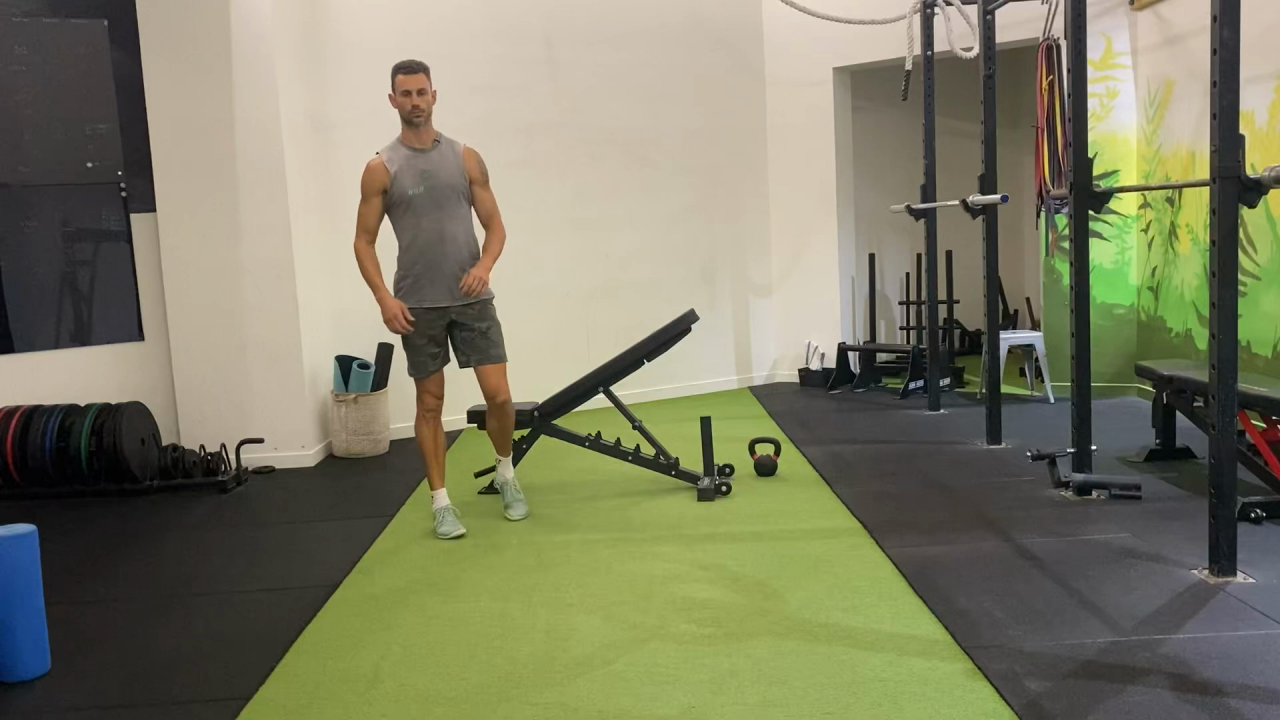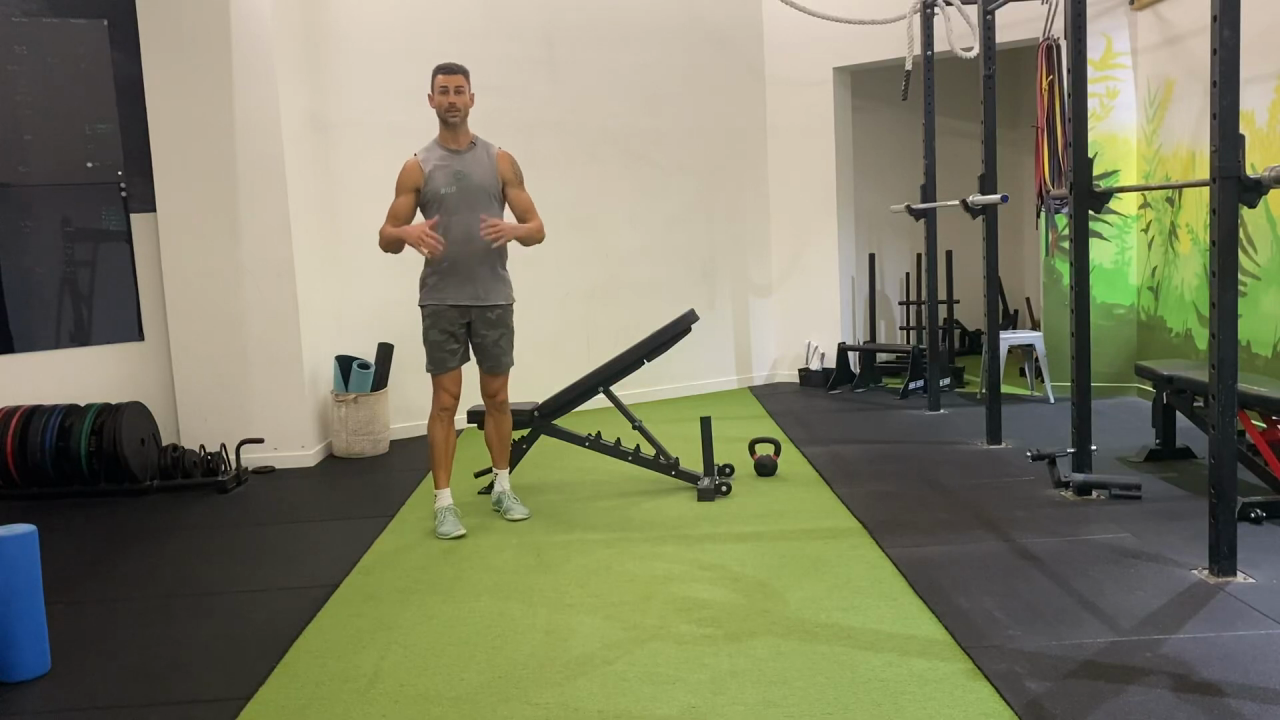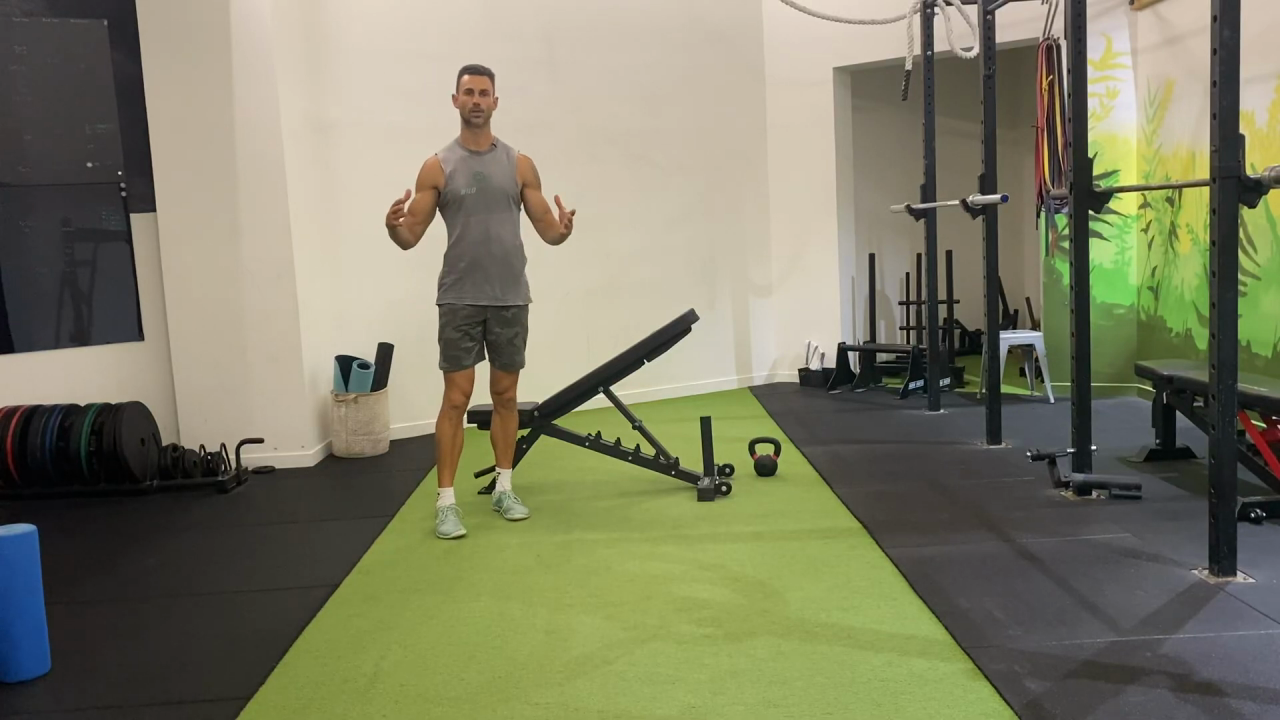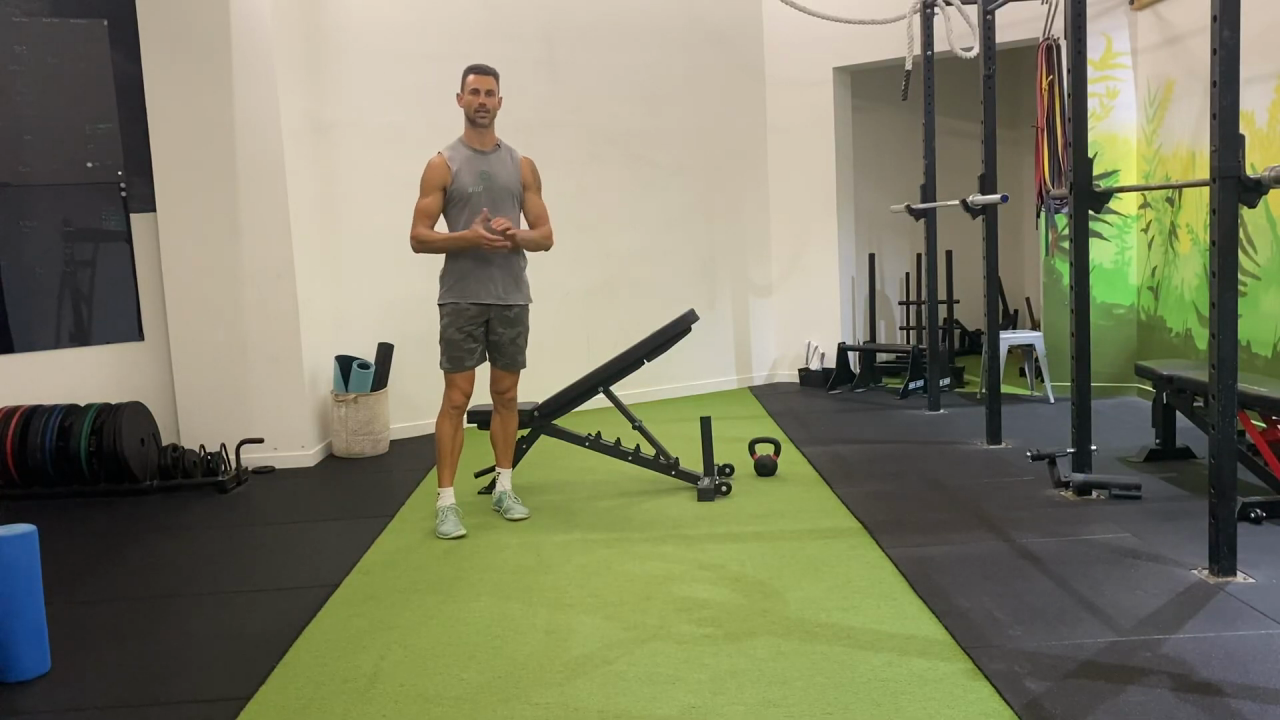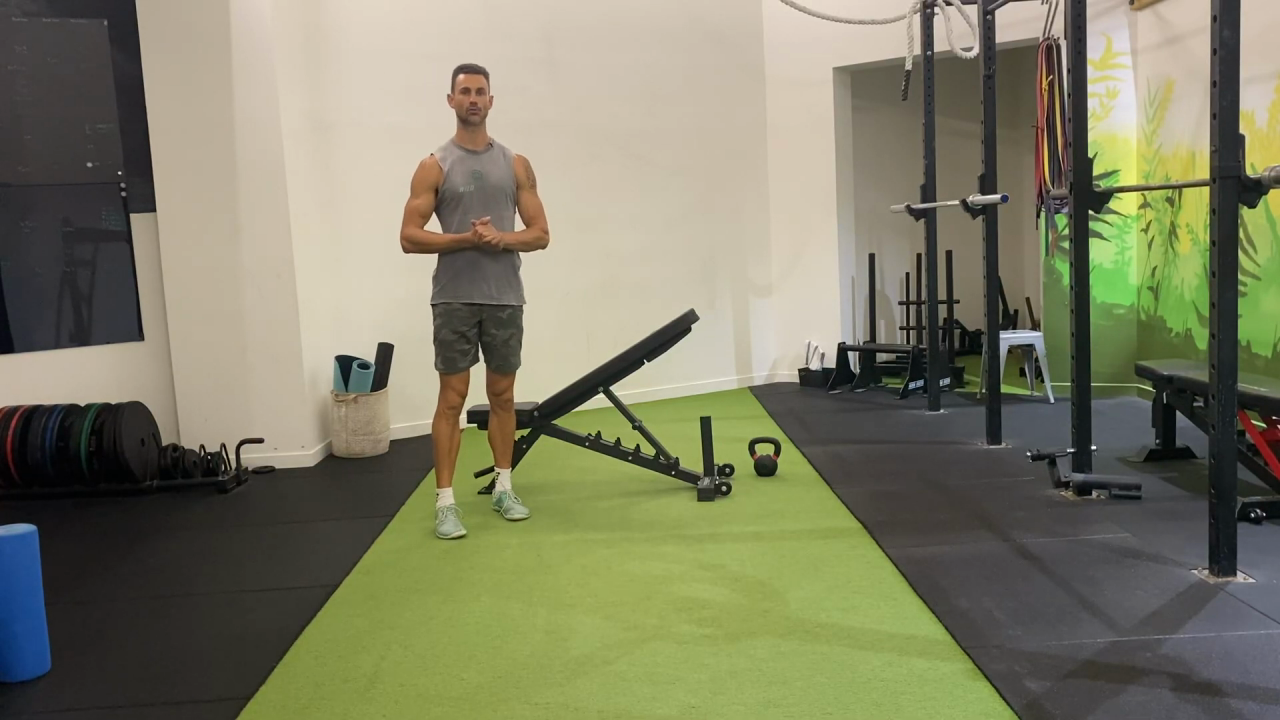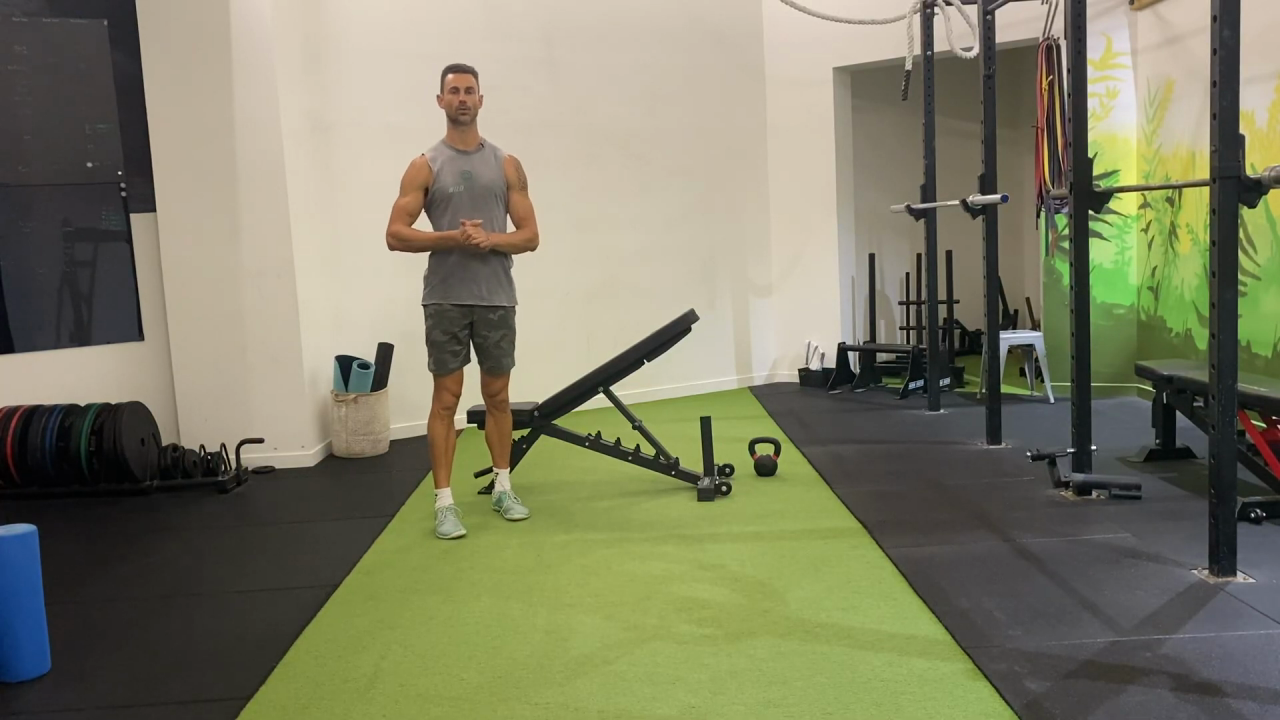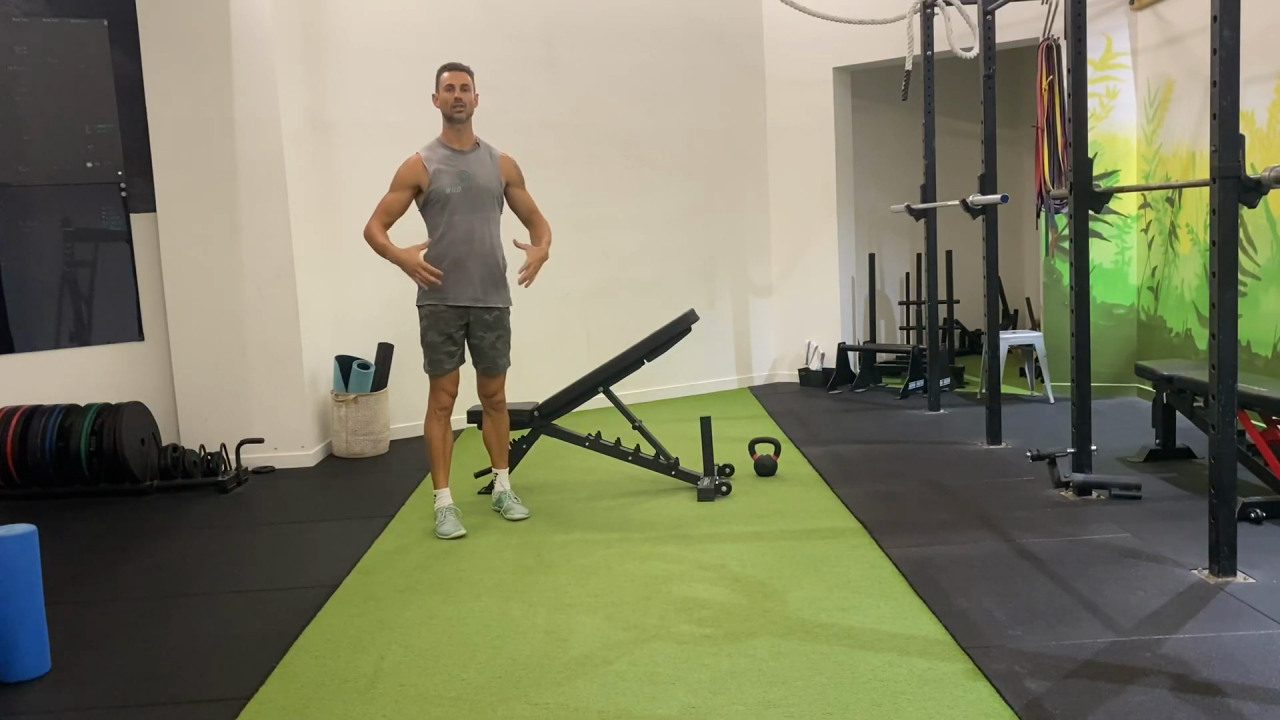
dt=0.5s
person 1, frame 1
left shoulder: (466, 157)
right shoulder: (381, 167)
left elbow: (494, 226)
right elbow: (364, 240)
left wrist: (485, 265)
right wrist: (385, 297)
left hip: (470, 297)
right hip: (418, 304)
left knee: (499, 395)
right knee: (430, 402)
left ankle: (505, 470)
right ankle: (441, 501)
person 1, frame 2
left shoulder: (500, 160)
right shoulder: (417, 167)
left elbow: (537, 231)
right elbow: (386, 240)
left wrist: (516, 229)
right wrist: (406, 234)
left hip: (494, 298)
right hip: (442, 300)
left knee: (497, 396)
right knee: (445, 399)
left ankle: (502, 487)
right ankle: (443, 501)
person 1, frame 3
left shoulder: (519, 164)
right shoulder: (437, 167)
left elbow: (546, 230)
right elbow: (410, 237)
left wrist: (564, 230)
right wrist: (393, 226)
left hip: (510, 298)
right hip: (459, 299)
left knee: (505, 395)
right knee: (456, 399)
left ankle: (503, 487)
right ankle: (446, 501)
person 1, frame 4
left shoulder: (522, 165)
right shoulder: (442, 165)
left elbow: (545, 236)
right elbow: (419, 238)
left wrist: (515, 234)
right wrist: (467, 237)
left hip: (511, 296)
right hip: (462, 298)
left knee: (505, 394)
right knee: (456, 398)
left ankle: (503, 487)
right ankle: (446, 501)
person 1, frame 5
left shoulder: (515, 164)
right shoulder: (434, 166)
left elbow: (540, 233)
right elbow: (409, 237)
left wrist: (501, 238)
right wrist: (466, 238)
left hip: (505, 297)
right hip: (454, 299)
left knee: (502, 395)
right knee: (452, 399)
left ankle: (503, 487)
right ankle: (445, 501)
person 1, frame 6
left shoulder: (506, 165)
right shoulder: (425, 166)
left elbow: (530, 235)
right elbow: (395, 234)
left wrist: (489, 238)
right wrist: (454, 237)
left hip: (497, 297)
right hip: (445, 299)
left knee: (497, 395)
right knee: (446, 399)
left ankle: (501, 487)
right ankle: (444, 501)
person 1, frame 7
left shoulder: (502, 164)
right shoulder: (419, 165)
left elbow: (536, 219)
right elbow: (374, 227)
left wrist: (540, 250)
right wrist: (401, 257)
left hip: (491, 298)
right hip: (440, 300)
left knee: (494, 395)
right knee: (442, 398)
left ankle: (502, 486)
right ankle: (443, 501)
